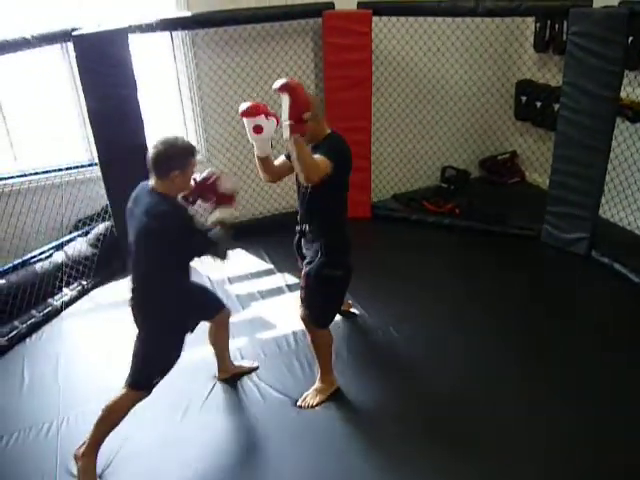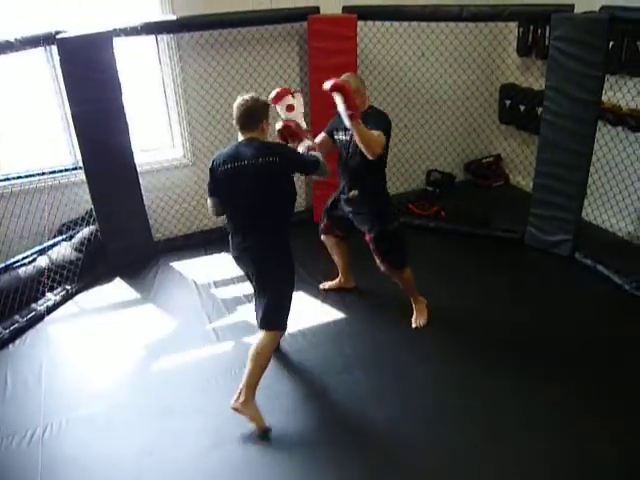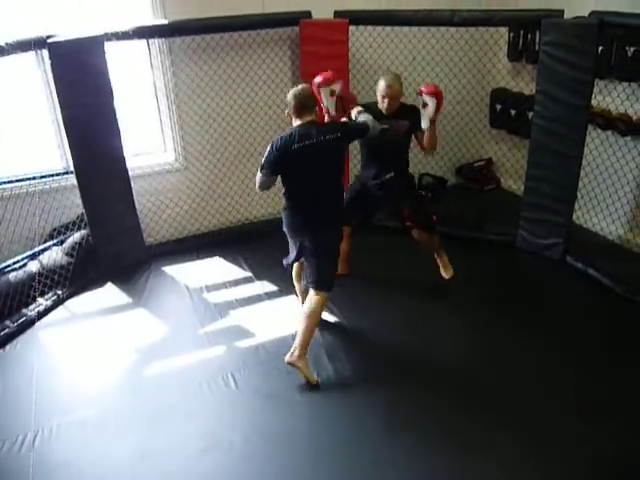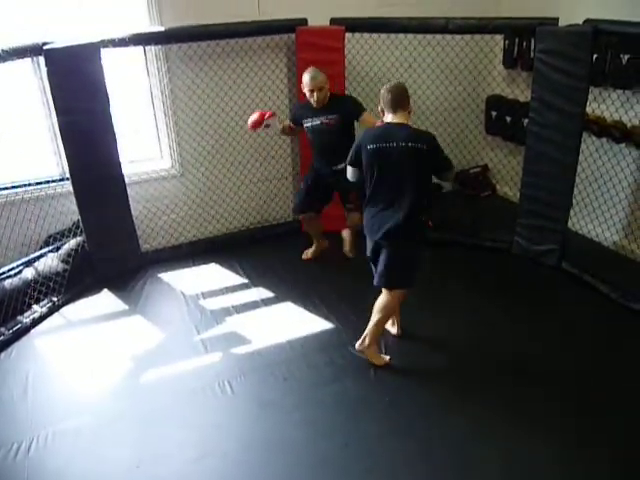
dt=0.7s
person 1, frame 1
left shoulder: (146, 192)
right shoulder: (168, 217)
right elbow: (217, 250)
left hip: (173, 288)
right hip: (159, 307)
left knee: (220, 314)
right knee: (137, 389)
left ankle: (226, 368)
right ankle: (87, 451)
person 1, frame 2
left shoulder: (219, 161)
right shoulder: (277, 155)
left elbow: (216, 208)
right elbow: (321, 167)
right wrist: (303, 146)
left hip: (240, 248)
right hip: (272, 250)
left knee: (266, 298)
right knee: (273, 327)
left ankle: (265, 355)
right ankle: (245, 397)
person 1, frame 3
left shoulder: (282, 143)
right shoulder: (337, 131)
left elbow: (262, 185)
right elbow: (370, 126)
right wrist: (359, 114)
left hip: (294, 221)
right hip: (325, 223)
left knee: (300, 261)
right knee: (319, 290)
left ankle: (303, 304)
right ankle: (299, 353)
person 1, frame 4
left shoulder: (367, 138)
right shoulder: (425, 140)
left elbow: (352, 176)
right elbow: (448, 175)
left hip: (374, 222)
right hip: (406, 226)
left knee: (385, 277)
right knee: (395, 288)
left ankle: (392, 321)
right ankle: (368, 341)
person 2, frame 1
left shoulder: (335, 147)
right shoulder: (305, 144)
left elbow: (309, 177)
right elbow: (271, 175)
left wrist: (294, 135)
right wrist: (260, 142)
left hip: (328, 241)
right hip: (310, 231)
left knee: (311, 315)
right knee: (313, 278)
left ankle: (326, 380)
right ankle: (338, 301)
person 2, frame 2
left shoulder: (377, 118)
right shoulder: (338, 120)
left elbow: (374, 151)
right elbow: (317, 149)
left wrist: (352, 118)
left hip: (372, 200)
right hip: (345, 194)
left knee: (389, 263)
right knee: (329, 233)
left ankle: (418, 302)
right ankle: (345, 278)
person 2, frame 3
left shoulder: (411, 113)
right shoulder: (363, 111)
left elbow: (428, 148)
left wrist: (429, 123)
left hip: (399, 182)
right hip: (367, 181)
left knee: (421, 230)
right knee: (342, 224)
left ankle: (440, 256)
right ankle: (341, 266)
person 2, frame 4
left shoulder: (345, 103)
right shoulder: (301, 110)
left elbow: (371, 122)
right elbow: (290, 129)
left hip: (348, 168)
right hip: (321, 168)
left knee: (356, 216)
right knee: (305, 213)
left ankle: (349, 235)
right ankle: (319, 243)
